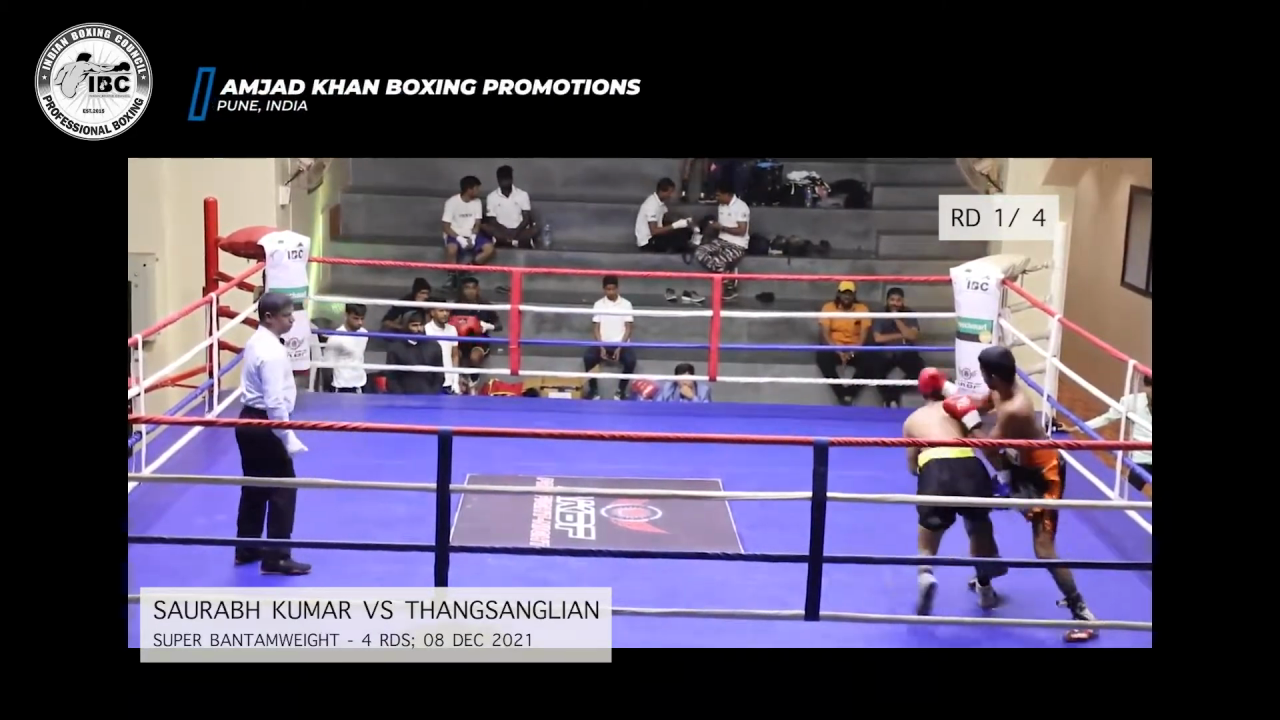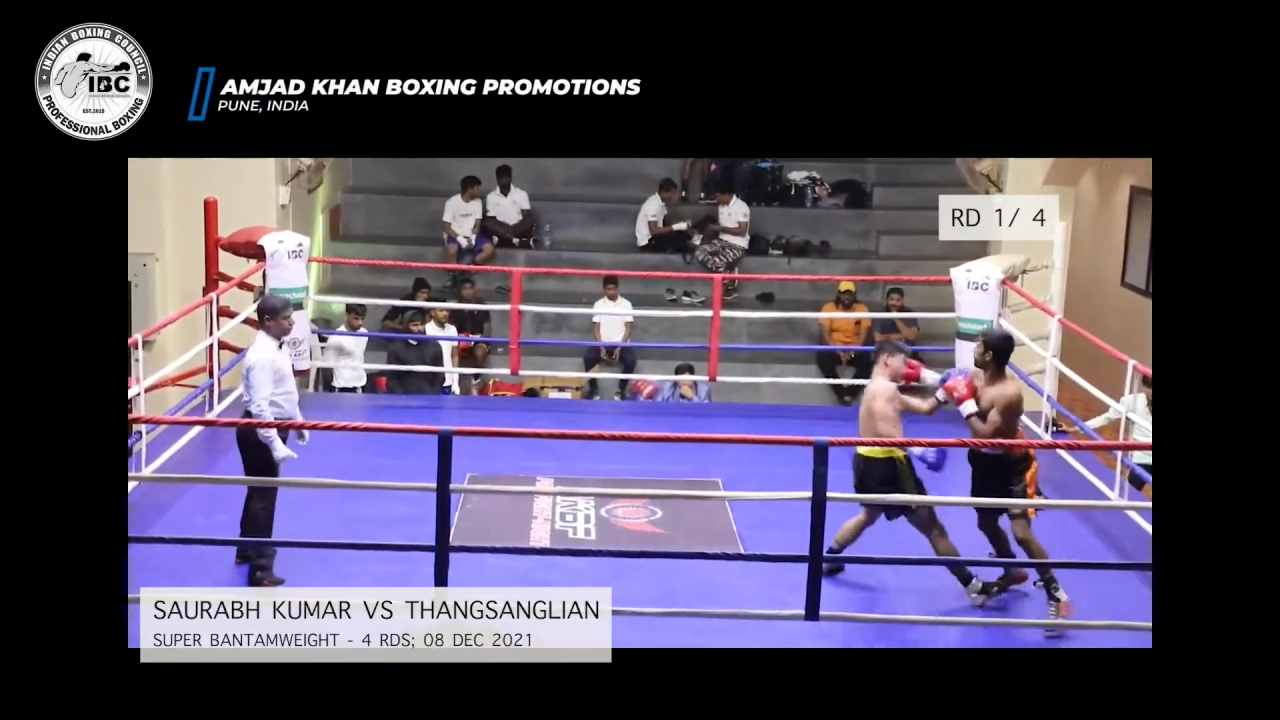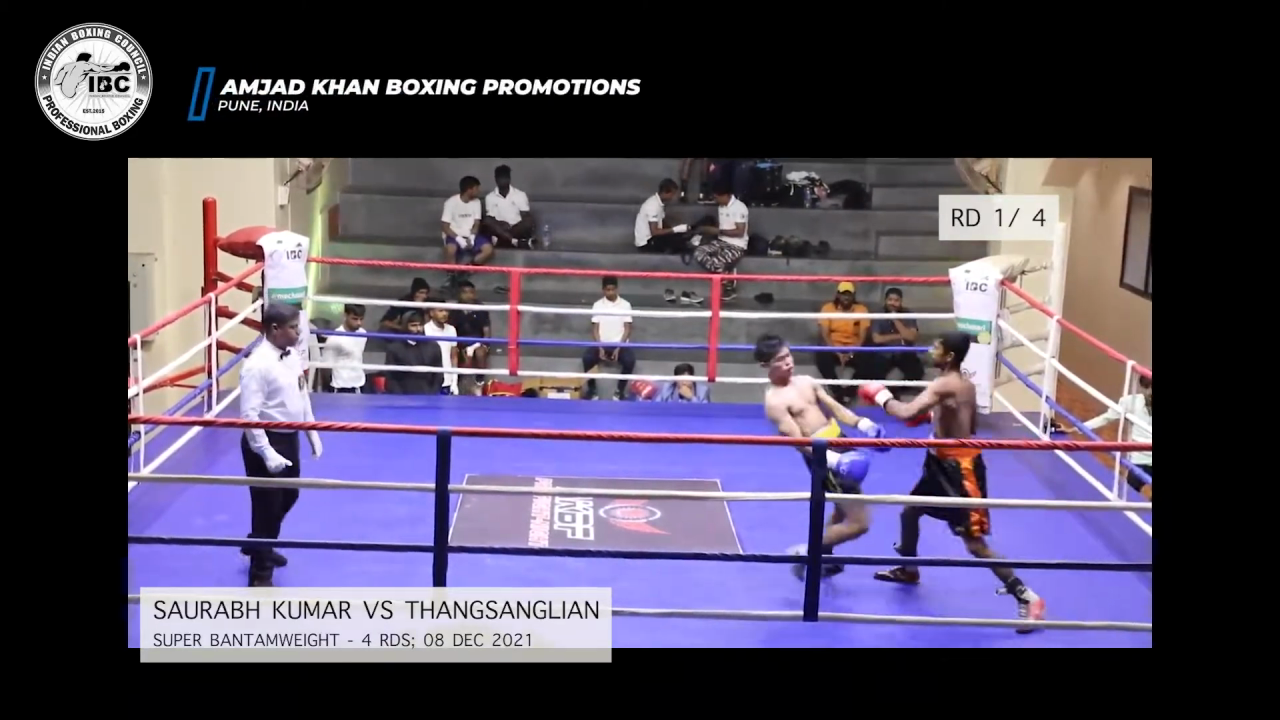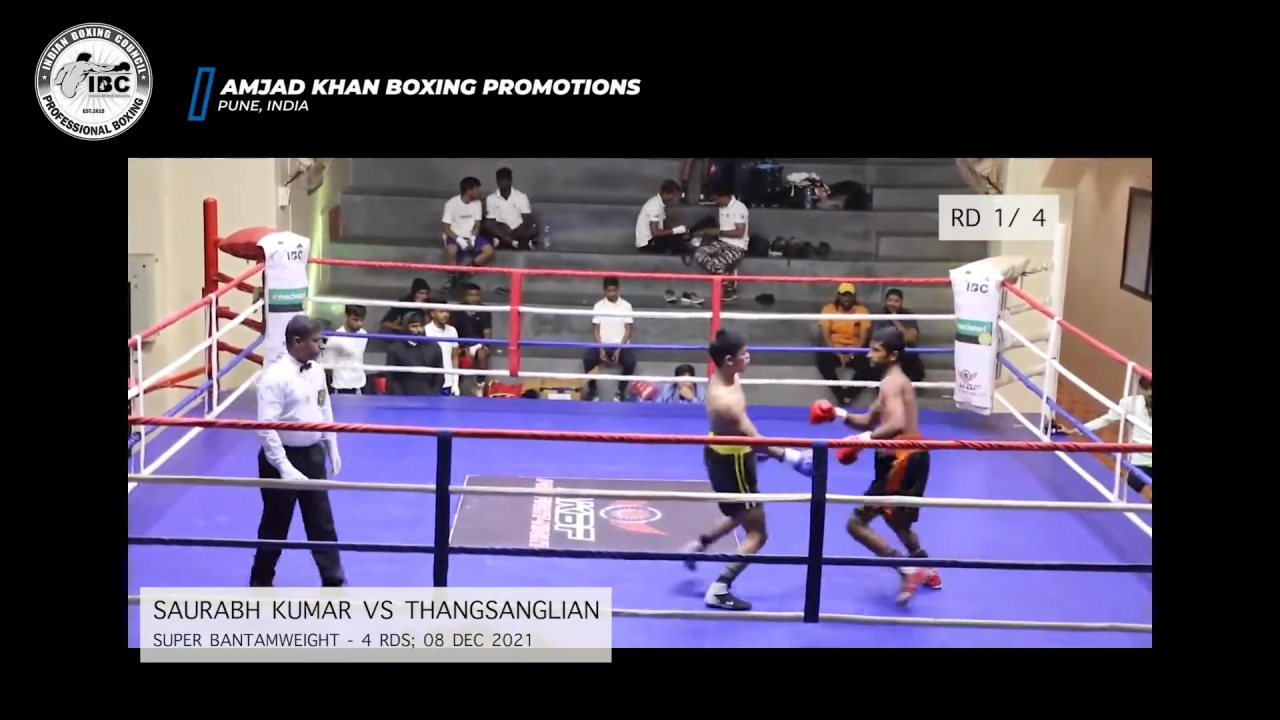
dt=0.3s
person 1, frame 1
left shoulder: (1014, 409)
right shoulder: (1001, 394)
left elbow: (988, 447)
right elbow: (978, 405)
left wrist: (970, 419)
left hip: (1042, 474)
right hip: (1021, 467)
left knee: (1043, 551)
left ankle: (1082, 613)
person 1, frame 2
left shoulder: (1010, 393)
right shoulder: (978, 377)
left elbow: (987, 436)
left wrist: (966, 407)
left hip: (1011, 463)
right hip: (986, 460)
left knee: (1022, 533)
right knee: (986, 523)
left ankle: (1057, 597)
right ankle: (1014, 570)
person 1, frame 3
left shoulder: (944, 385)
right shoulder: (965, 385)
left elbow: (907, 414)
left wrist: (881, 397)
right wrist: (929, 413)
left hip: (960, 468)
right hip: (943, 462)
left knee: (975, 544)
right knee: (910, 513)
left ankle: (1028, 599)
right ankle: (908, 570)
person 1, frame 4
left shoulder: (891, 383)
right shoulder: (899, 380)
left elbow: (897, 425)
right elbow: (868, 420)
left wrist: (864, 439)
right wrist: (836, 413)
left hip: (902, 460)
right hip: (912, 458)
left knee: (856, 525)
right knee: (897, 519)
left ankle: (909, 571)
right ankle: (928, 572)
person 2, frame 1
left shoulder: (257, 341)
right shoulder: (272, 351)
right elbow: (275, 401)
left wrist: (284, 431)
right wrist: (289, 438)
left hip: (249, 420)
right hip: (265, 424)
left knee: (254, 488)
right knee: (282, 489)
left ankle: (247, 548)
right ankle: (276, 557)
person 2, frame 2
left shoulder: (277, 347)
right shoulder: (261, 356)
right elbow: (259, 406)
left wrist: (298, 421)
right wrist: (275, 443)
left hip: (275, 428)
right hip: (261, 432)
left knee: (259, 492)
right knee: (264, 496)
left ankle: (248, 548)
right ankle: (260, 569)
person 2, frame 3
left shoulder: (293, 356)
right shoulder: (257, 365)
left elbow: (302, 397)
right elbow: (249, 414)
left wrist: (312, 433)
right wrist: (266, 453)
left hip: (289, 438)
right hip: (265, 442)
left knee: (287, 497)
right knee: (266, 506)
left ankle: (258, 546)
right ankle: (260, 577)
person 2, frame 4
left shoulder: (316, 372)
right shoulder: (274, 378)
left elbow: (325, 413)
right elbow: (266, 428)
left wrist: (332, 449)
right wrist: (283, 467)
left hip: (312, 455)
right hip: (282, 460)
left knee: (323, 522)
right knee: (276, 525)
left ankle: (333, 585)
right ankle: (261, 581)
person 3, frame 1
left shoulder: (912, 421)
left elbow: (912, 468)
left hip: (934, 474)
right hip: (969, 469)
left knee: (926, 549)
right knee: (979, 531)
left ankle: (926, 579)
right ankle: (985, 589)
person 3, frame 2
left shoulder: (889, 388)
right shoulder: (885, 387)
left elbow: (924, 407)
right elbow: (882, 431)
right wrist: (917, 450)
left hip: (867, 463)
right hip: (884, 463)
left knee: (869, 516)
right knee: (935, 530)
left ankle: (830, 560)
right ankle: (976, 588)
person 3, frame 3
left shoulder: (806, 382)
right shoulder: (774, 400)
left elbow: (834, 408)
right elbow: (798, 442)
left wrist: (863, 423)
right wrist: (834, 460)
right hip: (822, 456)
left knee: (843, 511)
right knee: (858, 524)
right ankle: (806, 554)
person 3, frame 4
left shoulder: (723, 379)
right shoulder: (727, 401)
right elbow: (755, 441)
right wrist: (794, 457)
left hip: (720, 455)
right hip: (730, 463)
left knee: (743, 516)
right knee: (757, 534)
left ankle: (698, 544)
right ankle: (718, 590)
